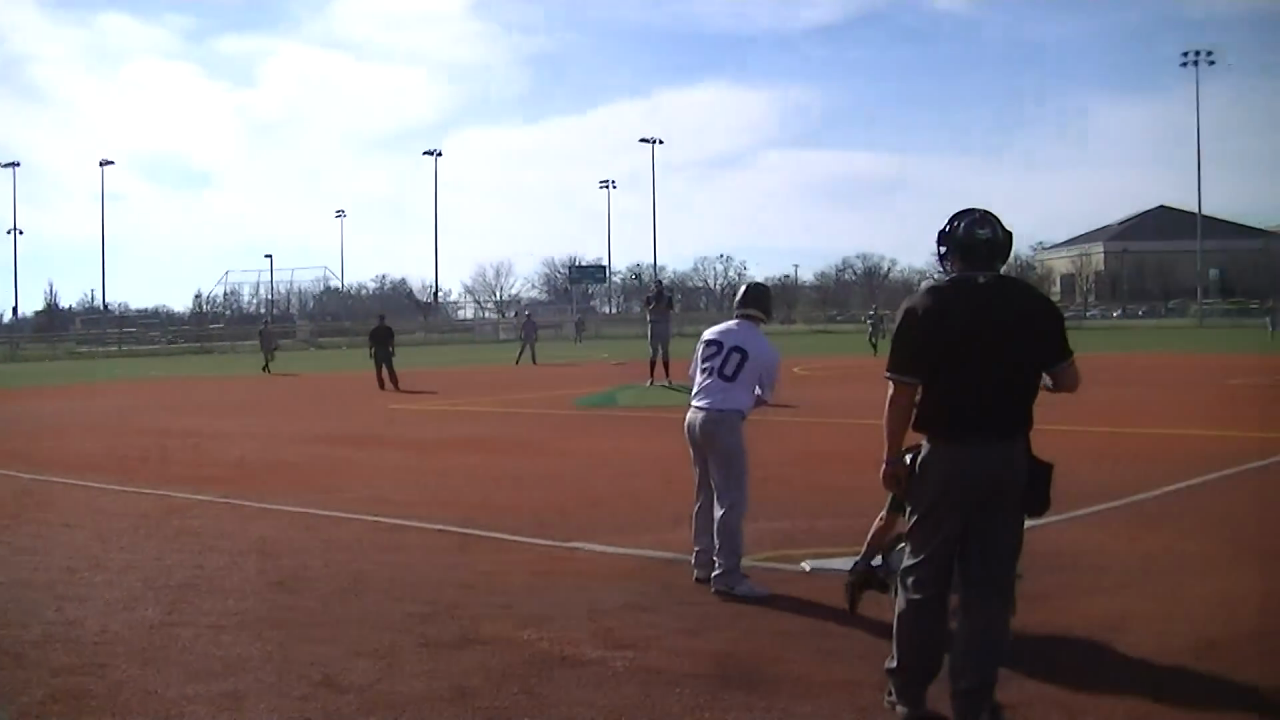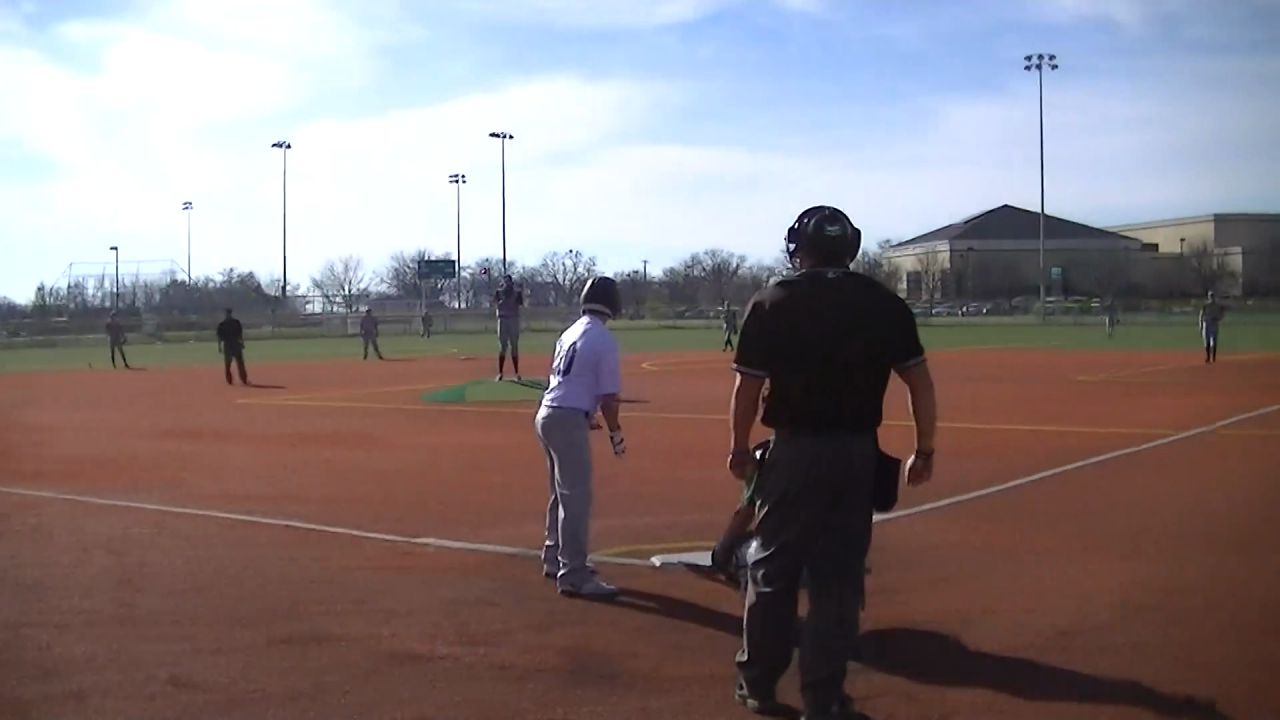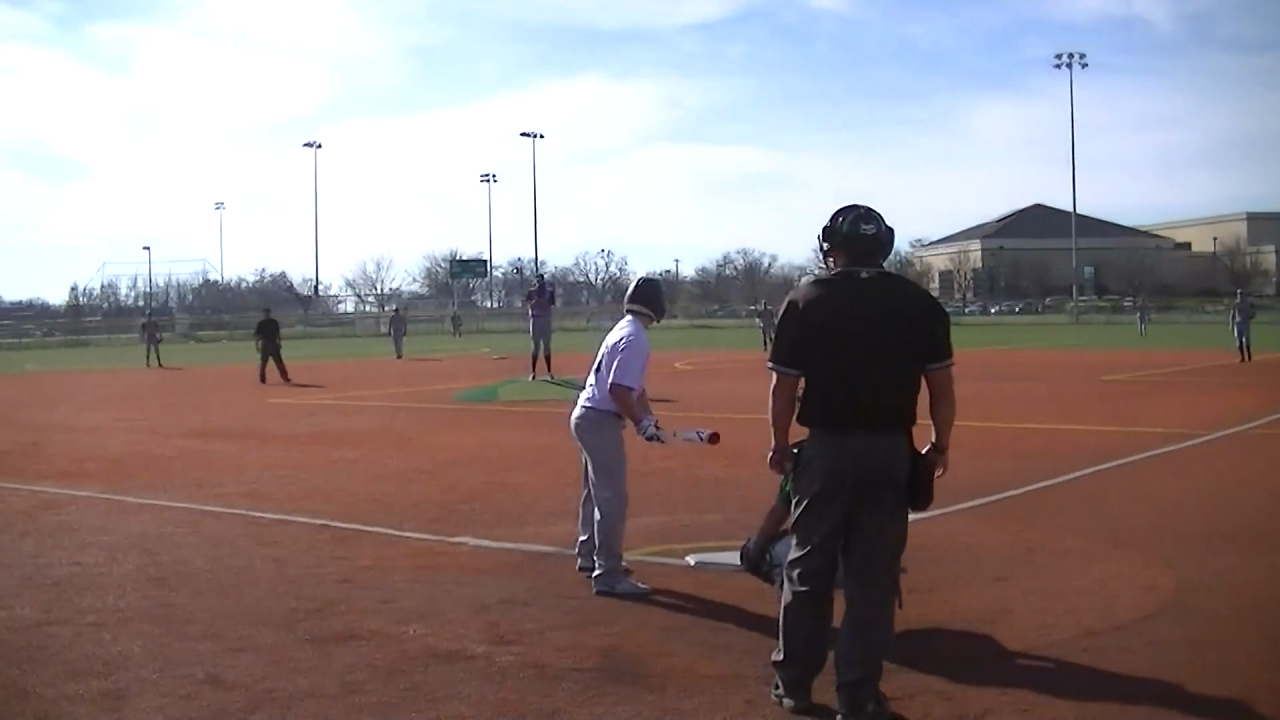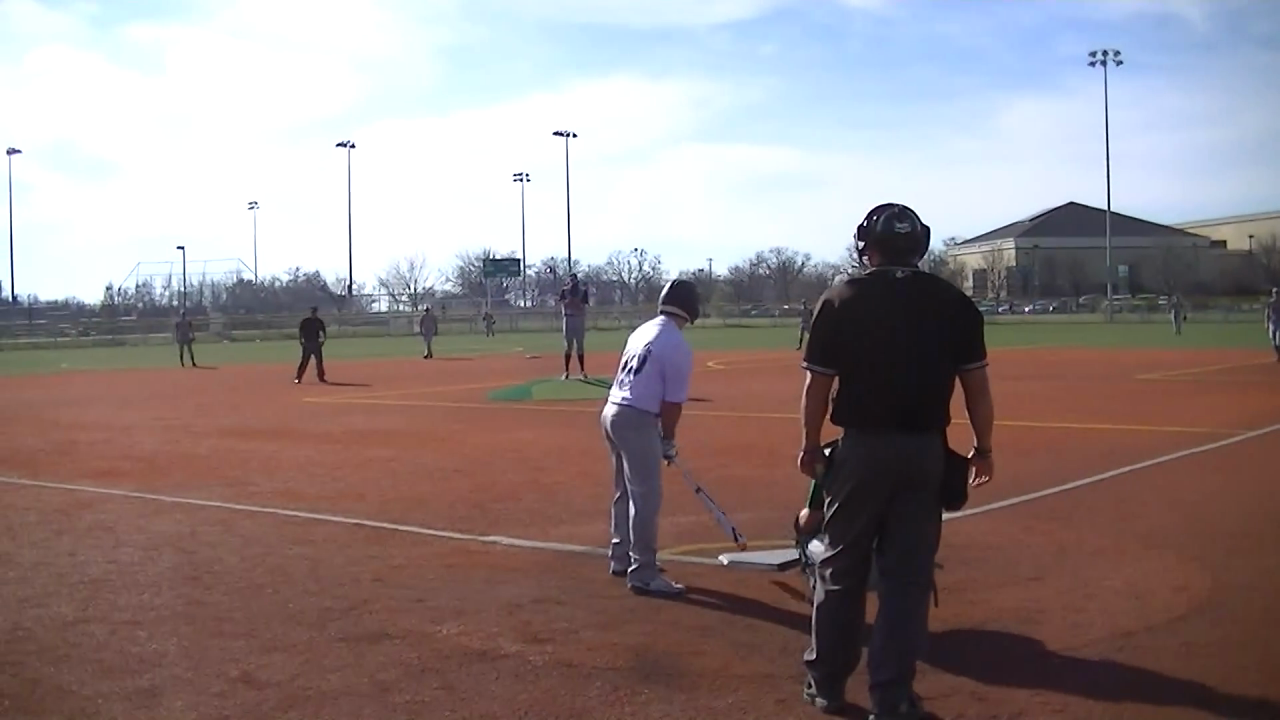
dt=0.4s
person 1, frame 1
left shoulder: (924, 307)
right shoulder: (1034, 305)
left elbow: (902, 393)
right elbow: (1068, 380)
left wrist: (892, 458)
left hip: (946, 457)
right hip: (1008, 458)
left knee: (924, 577)
right knee: (991, 584)
person 1, frame 2
left shoulder: (772, 302)
right shoulder: (884, 303)
left elbow: (748, 385)
right elbow: (921, 383)
left wrist: (739, 447)
right wrist: (924, 451)
left hip: (794, 451)
right hip: (856, 452)
left knee: (773, 570)
right knee: (839, 577)
person 1, frame 3
left shoulder: (806, 300)
right shoulder: (919, 303)
left elbow: (784, 384)
right elbow: (942, 386)
left wrist: (780, 444)
right wrist: (940, 446)
left hip: (827, 449)
right hip: (891, 451)
left knee: (808, 569)
right knee: (874, 576)
person 1, frame 4
left shoulder: (841, 300)
right shoulder: (953, 303)
left elbow: (818, 384)
right elbow: (976, 384)
left wrist: (811, 445)
right wrist: (983, 448)
left hip: (861, 449)
right hip: (925, 451)
left knee: (841, 569)
right knee: (908, 575)
person 2, frame 1
left shoulder: (711, 334)
right shoulder: (767, 352)
right elbow: (763, 397)
left hip: (695, 416)
right hip: (724, 422)
left knee: (706, 495)
right knee: (731, 500)
left ankle: (704, 564)
right ankle: (727, 576)
person 2, frame 2
left shoulder: (570, 333)
right shoulder: (605, 341)
right elbow: (609, 395)
right wrist: (616, 433)
left hip: (547, 413)
right hip: (568, 419)
left knee: (562, 493)
right knee: (576, 497)
left ankle: (555, 559)
right ankle: (573, 575)
person 2, frame 3
left shoulder: (622, 330)
right shoulder: (636, 339)
left elbow: (635, 386)
right elbow: (617, 389)
left wrist: (647, 417)
right wrist: (641, 423)
left hip: (586, 414)
right hip: (600, 420)
left knee: (596, 491)
right knee: (611, 498)
left ankle: (589, 556)
right ankle: (607, 576)
person 2, frame 4
left shoulder: (643, 330)
right shoulder: (679, 347)
right elbow: (673, 402)
left wrist: (665, 434)
right wrist: (668, 440)
left hip: (613, 411)
right hip: (636, 419)
left knee: (626, 491)
right knee: (646, 495)
left ankle: (622, 557)
right ankle: (643, 573)
